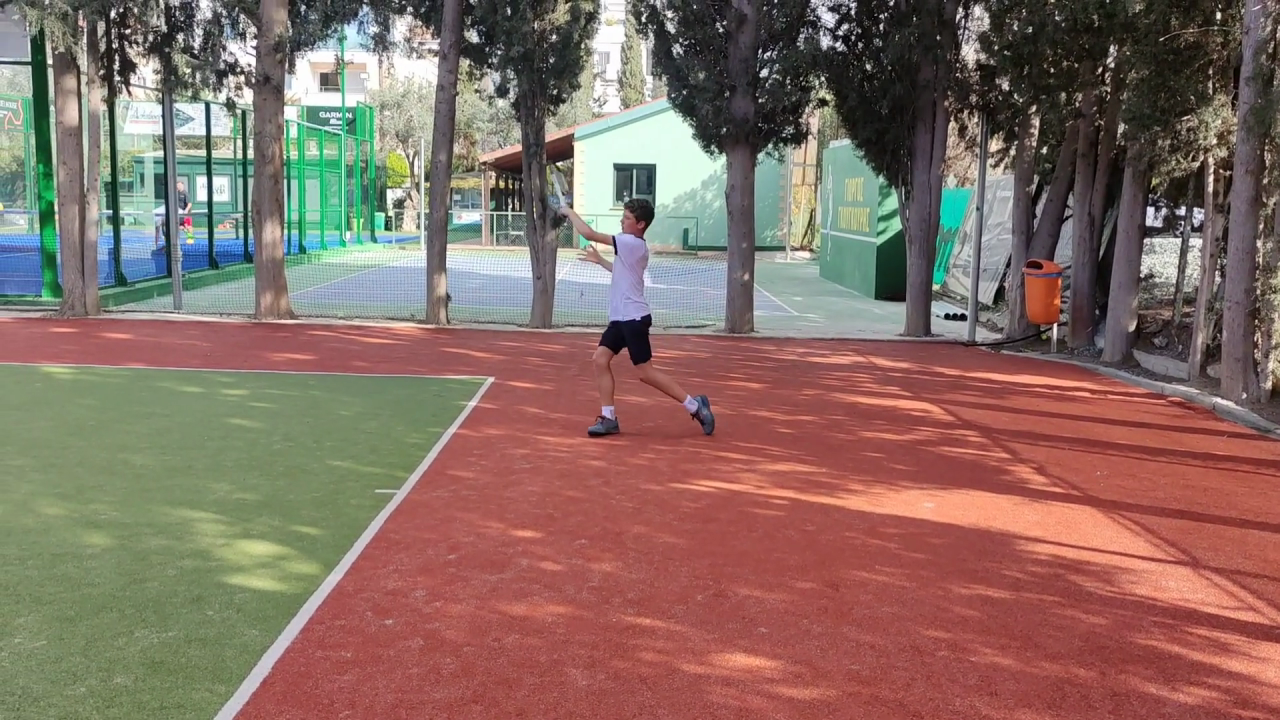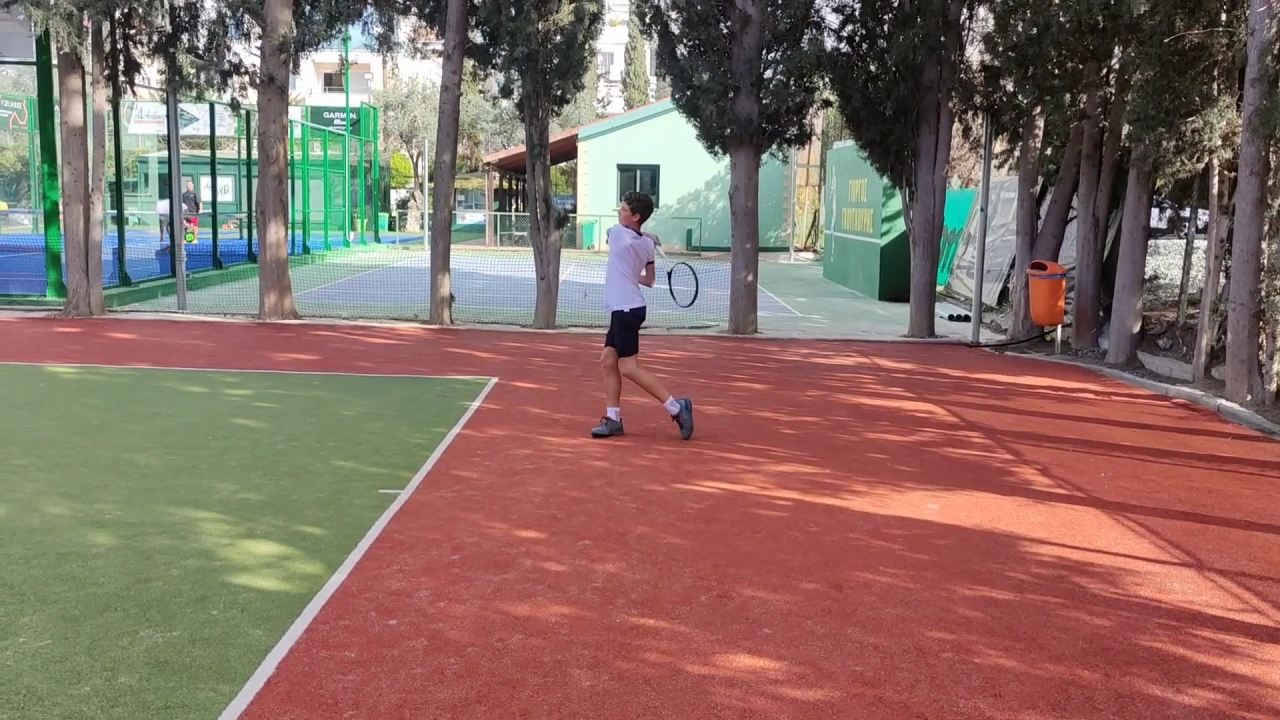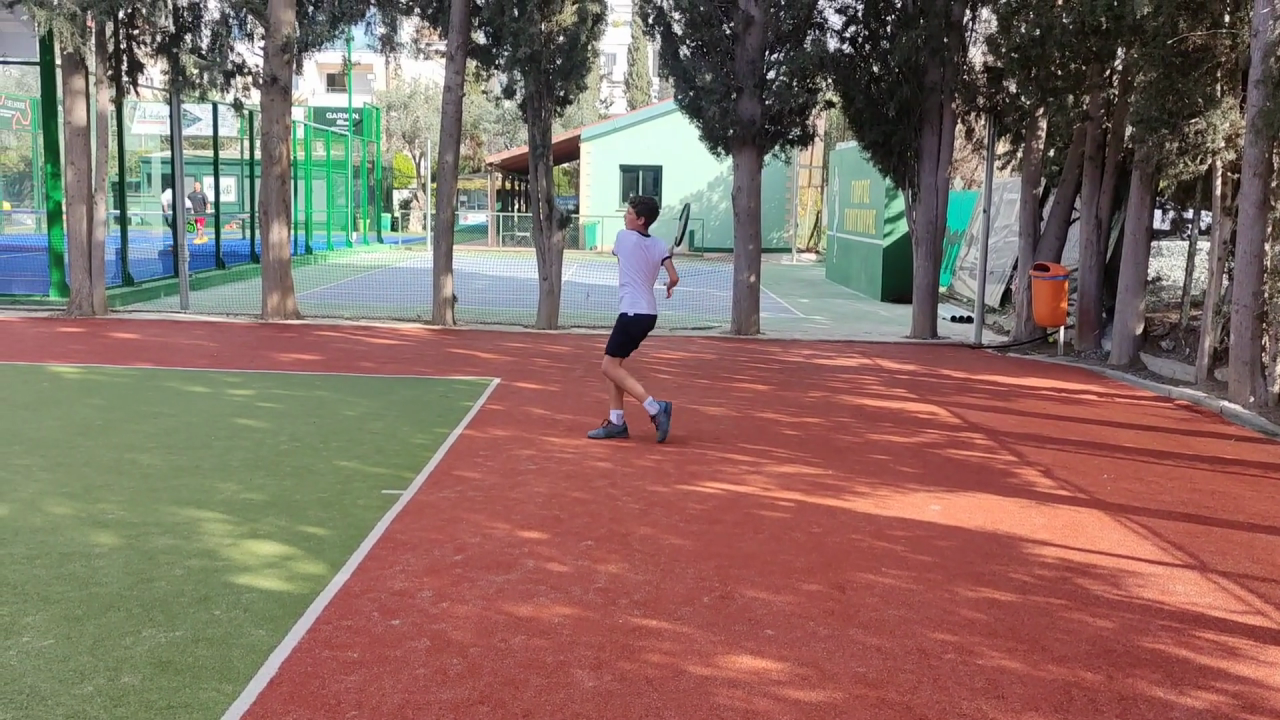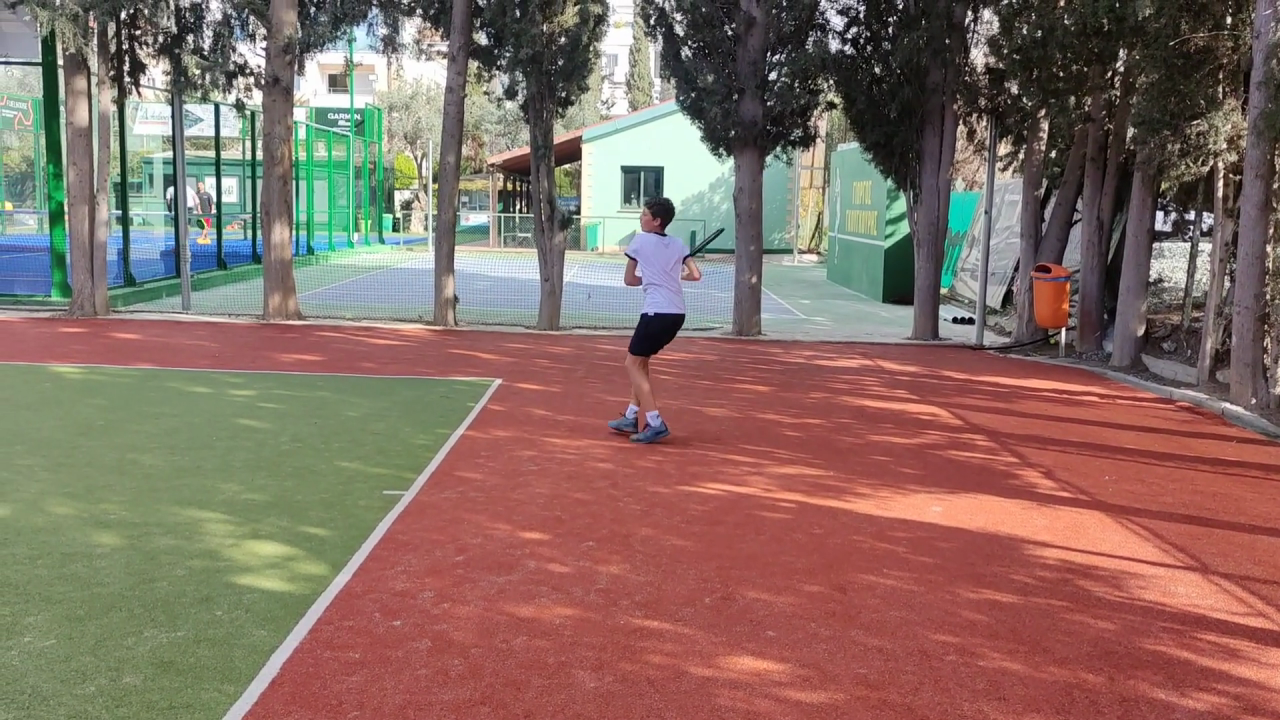
dt=0.2s
person 1, frame 1
left shoulder: (630, 243)
right shoulder: (634, 244)
left elbow: (587, 233)
left wrist: (569, 212)
right wrist: (600, 259)
left hip: (634, 317)
right hip: (620, 317)
left knee: (646, 372)
right knee: (600, 360)
left ankle: (695, 406)
right ankle: (609, 418)
person 1, frame 2
left shoulder: (617, 233)
right shoulder: (647, 244)
right elbow: (649, 280)
left hip: (626, 309)
right hip: (625, 309)
left knee: (628, 368)
right knee: (607, 361)
left ankle: (677, 408)
right ankle: (613, 419)
person 1, frame 3
left shoulder: (623, 237)
right shoulder: (660, 245)
right elbow: (673, 277)
right wrist: (669, 286)
left hip: (633, 313)
right hip: (647, 314)
left knee: (610, 367)
right knee: (612, 366)
left ankle: (656, 408)
right ankle: (616, 422)
person 1, frame 4
left shoulder: (639, 240)
right shoulder: (678, 244)
left elbow: (629, 279)
right elbow: (695, 275)
left hip: (655, 313)
right hip: (676, 314)
left knee: (633, 365)
right knee: (641, 363)
left ankle: (655, 424)
right ankle: (632, 417)
